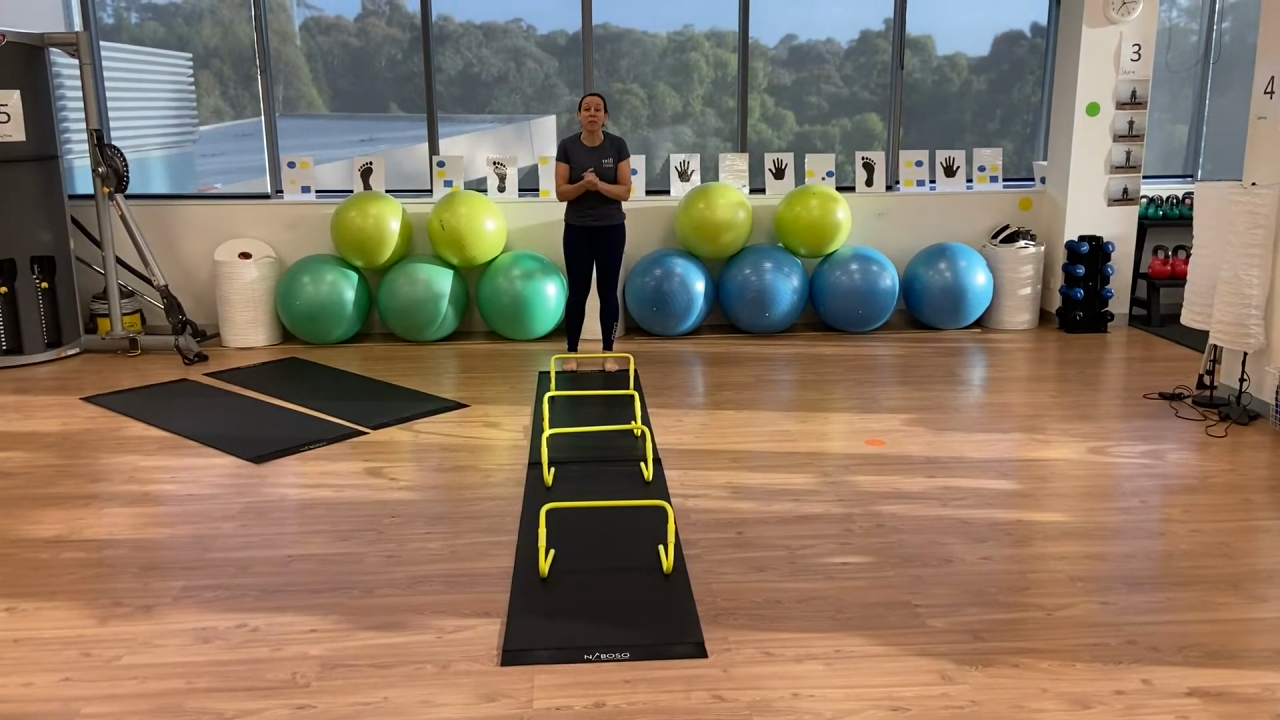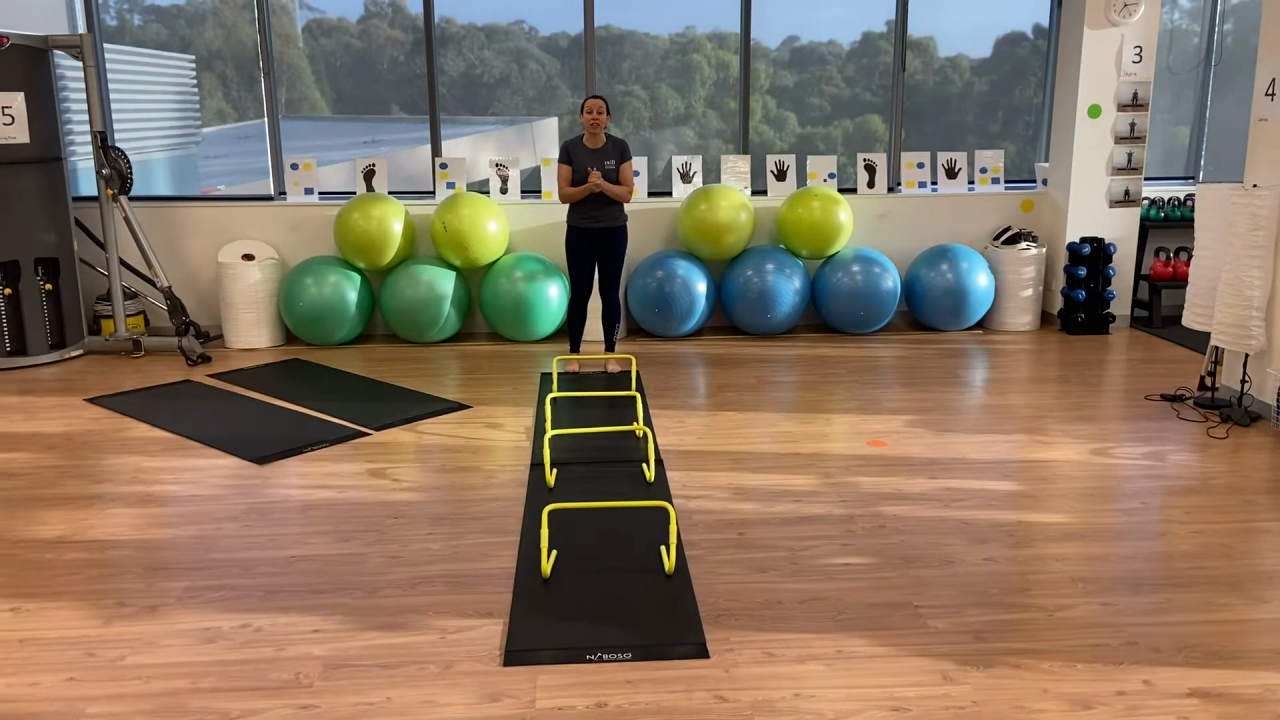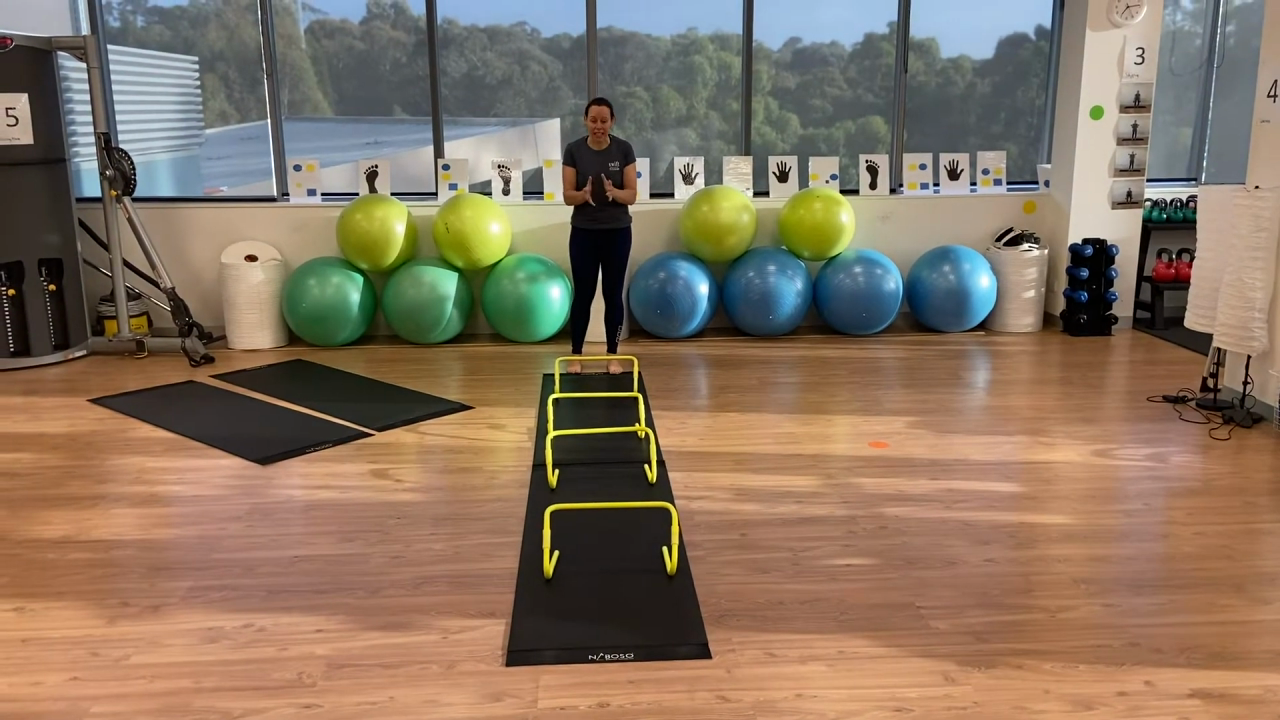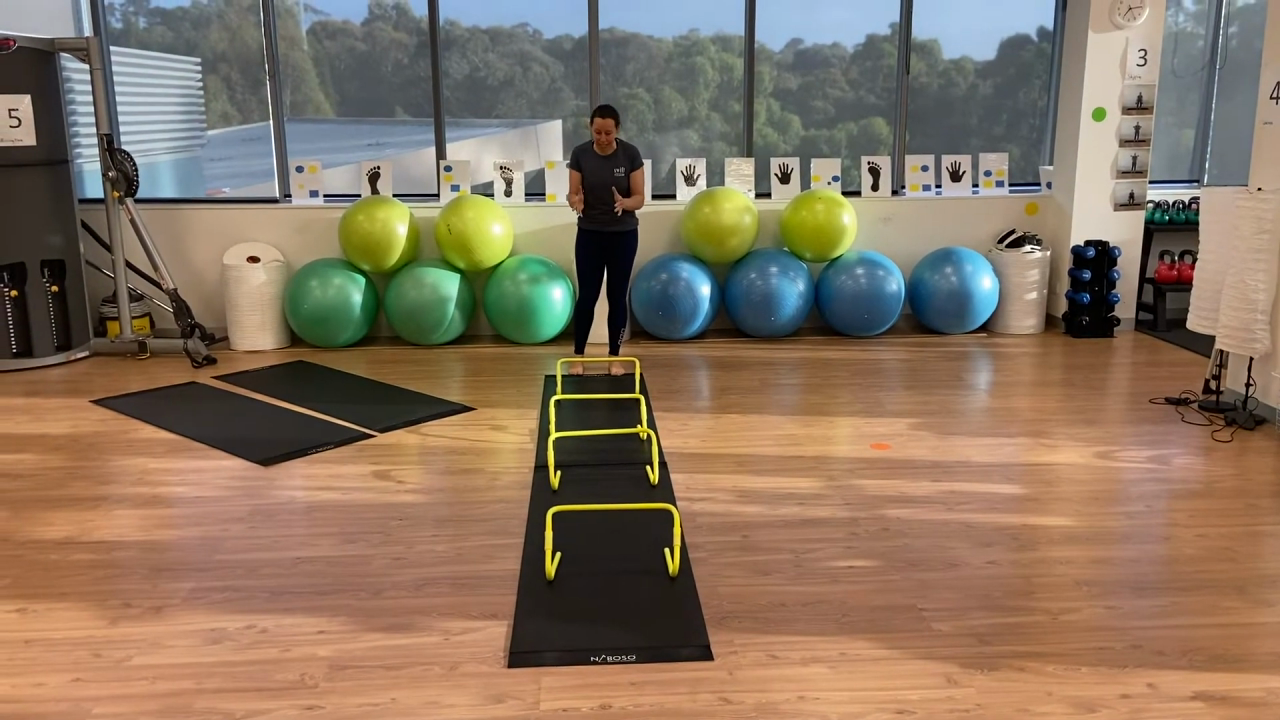
dt=0.4s
person 1, frame 1
left shoulder: (618, 145)
right shoulder: (567, 146)
left elbow: (625, 191)
right elbow: (561, 192)
left wrist: (599, 184)
right wrist: (583, 184)
left hip: (611, 228)
right hip: (577, 229)
left knee: (608, 291)
right knee: (577, 291)
left ankle: (608, 353)
right ankle: (572, 353)
person 1, frame 2
left shoulder: (620, 147)
right shoulder: (569, 148)
left elbow: (627, 193)
right elbow: (563, 194)
left wrist: (603, 184)
right wrist: (588, 186)
left hip: (613, 230)
right hip: (579, 231)
left knee: (610, 292)
right knee: (579, 293)
left ankle: (610, 354)
right ankle: (574, 353)
person 1, frame 3
left shoulder: (624, 149)
right shoulder: (573, 150)
left elbow: (632, 194)
right elbow: (567, 195)
left wrist: (614, 192)
right wrist: (582, 195)
left hip: (617, 232)
right hip: (583, 232)
left knee: (613, 294)
right knee: (583, 294)
left ankle: (613, 355)
right ankle: (576, 354)
person 1, frame 4
left shoulder: (631, 154)
right shoulder: (580, 154)
left elbow: (639, 198)
right elbow: (573, 194)
left wrist: (624, 203)
right wrist: (576, 202)
left hip: (623, 234)
right hip: (589, 234)
left knee: (617, 296)
right knee: (587, 296)
left ankle: (614, 356)
right ankle: (578, 355)
